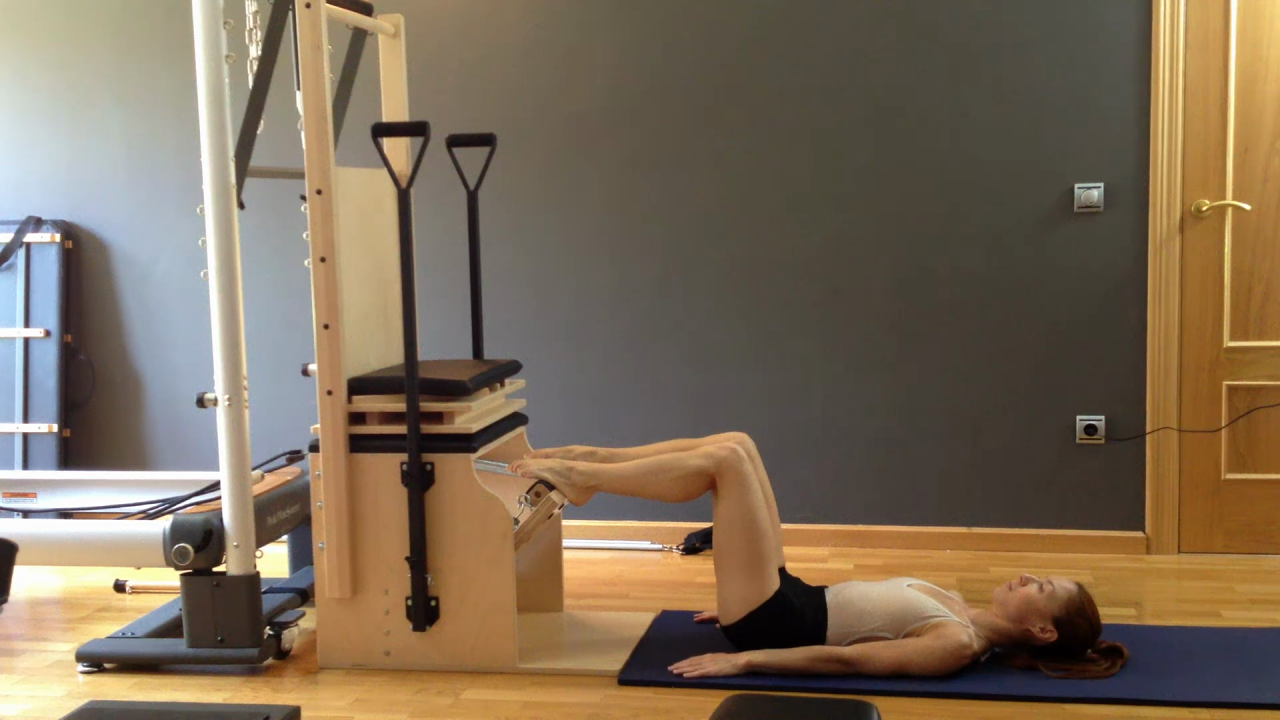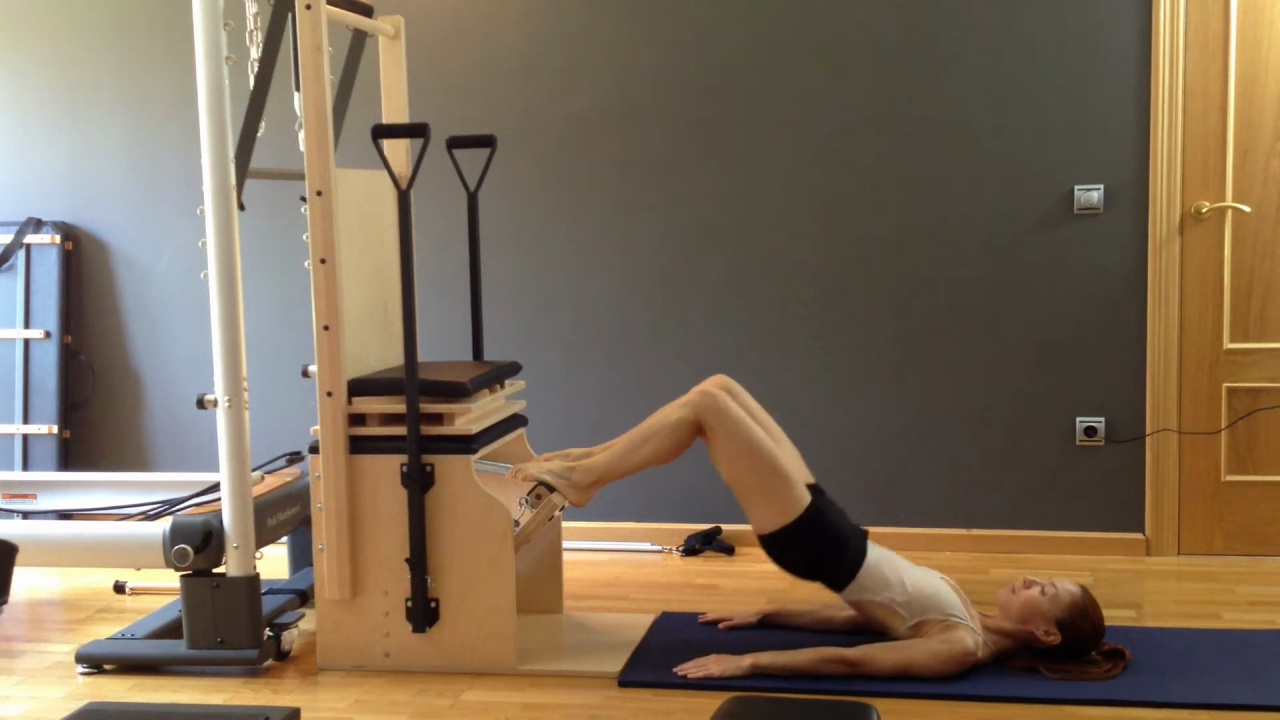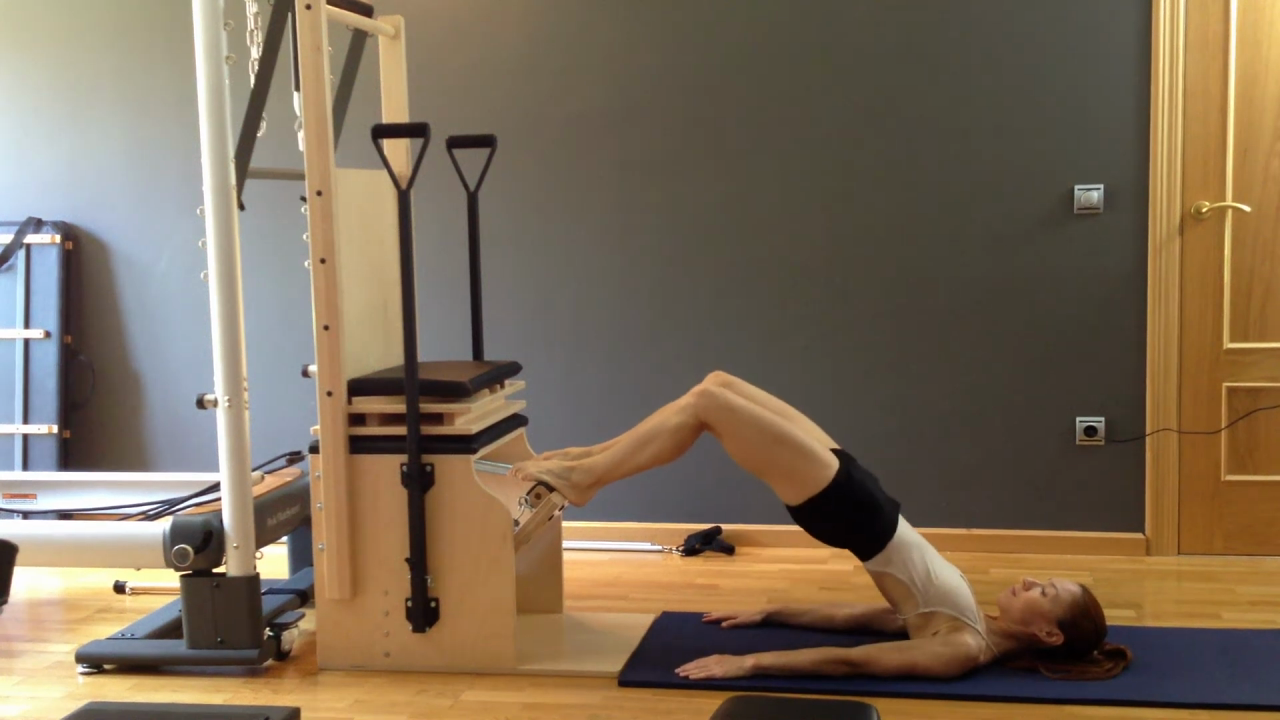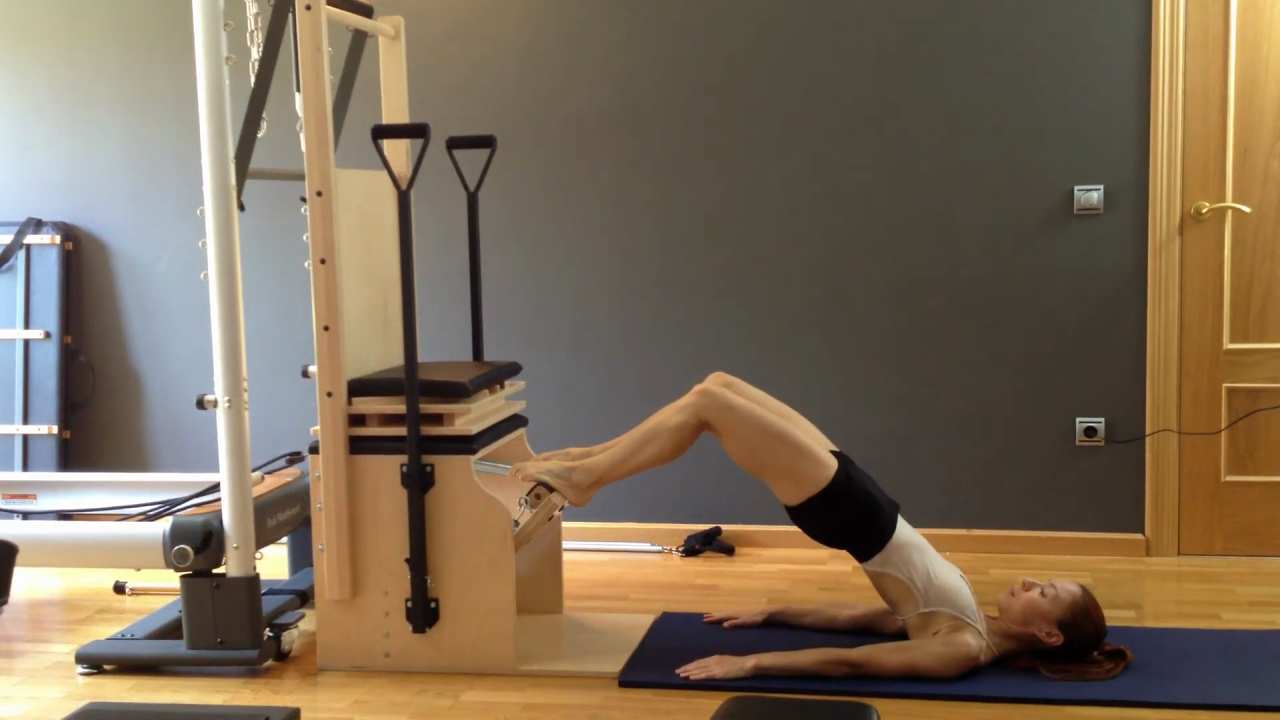
dt=1s
person 1, frame 1
left shoulder: (960, 644)
right shoulder: (956, 608)
left elbow: (849, 659)
left wrist: (742, 661)
right wrist: (742, 604)
left hip: (777, 620)
right hip: (791, 599)
left knee: (727, 460)
right knee: (735, 443)
left ankle: (580, 479)
right ankle: (588, 460)
person 1, frame 2
left shoulder: (964, 649)
right shoulder: (968, 618)
left elbow: (851, 661)
right elbow: (859, 615)
left wrist: (748, 662)
left hip: (812, 541)
right hip: (821, 529)
left knee: (707, 402)
right knee: (719, 388)
left ankle: (581, 479)
right ankle: (589, 460)
person 1, frame 3
left shoulder: (967, 649)
left elbow: (852, 661)
left wrist: (750, 663)
left knee: (706, 402)
right knee: (717, 385)
left ankle: (583, 478)
right ankle: (591, 457)
person 1, frame 4
left shoulder: (967, 649)
left elbow: (852, 661)
left wrist: (751, 663)
left knee: (707, 401)
right knee: (718, 386)
left ankle: (584, 477)
right ankle: (591, 457)
